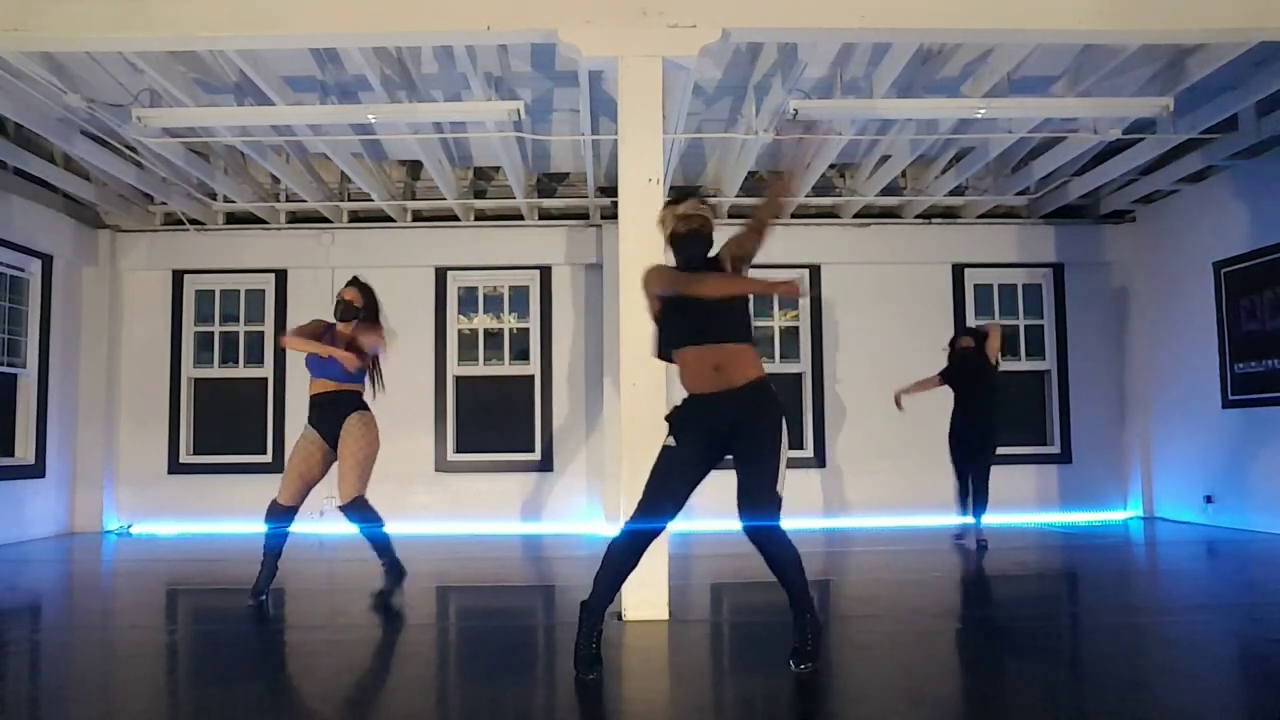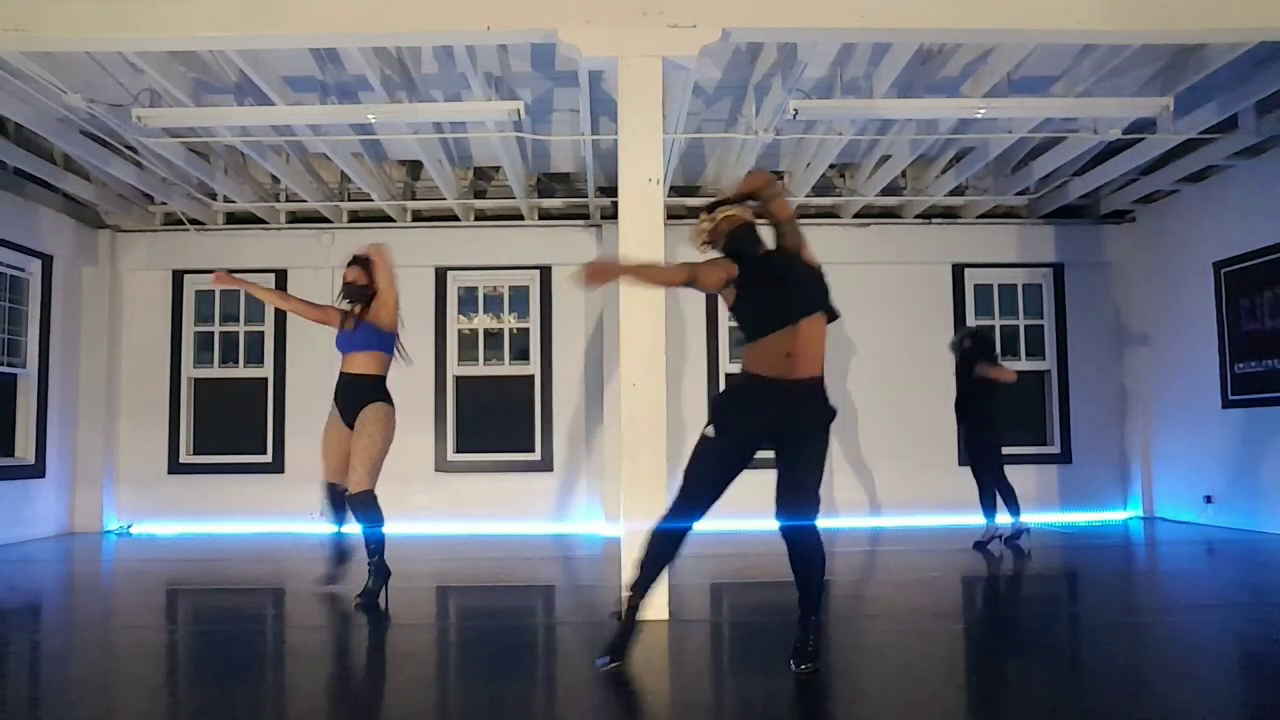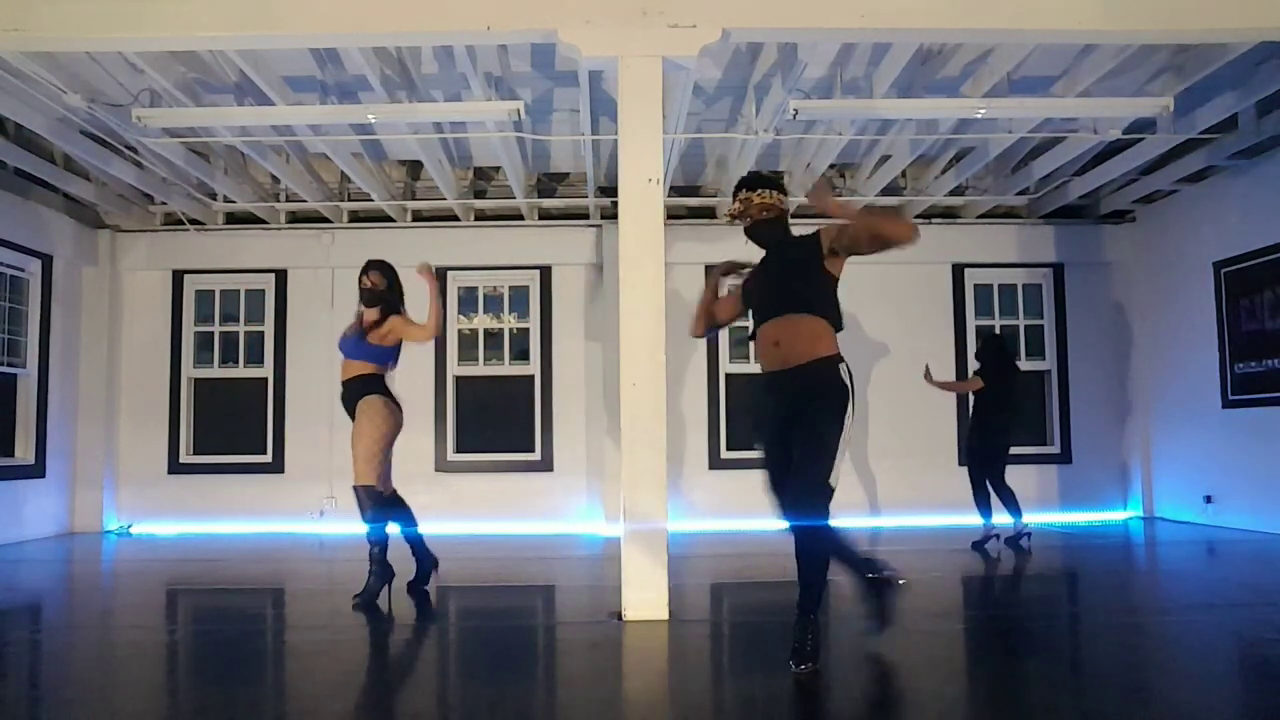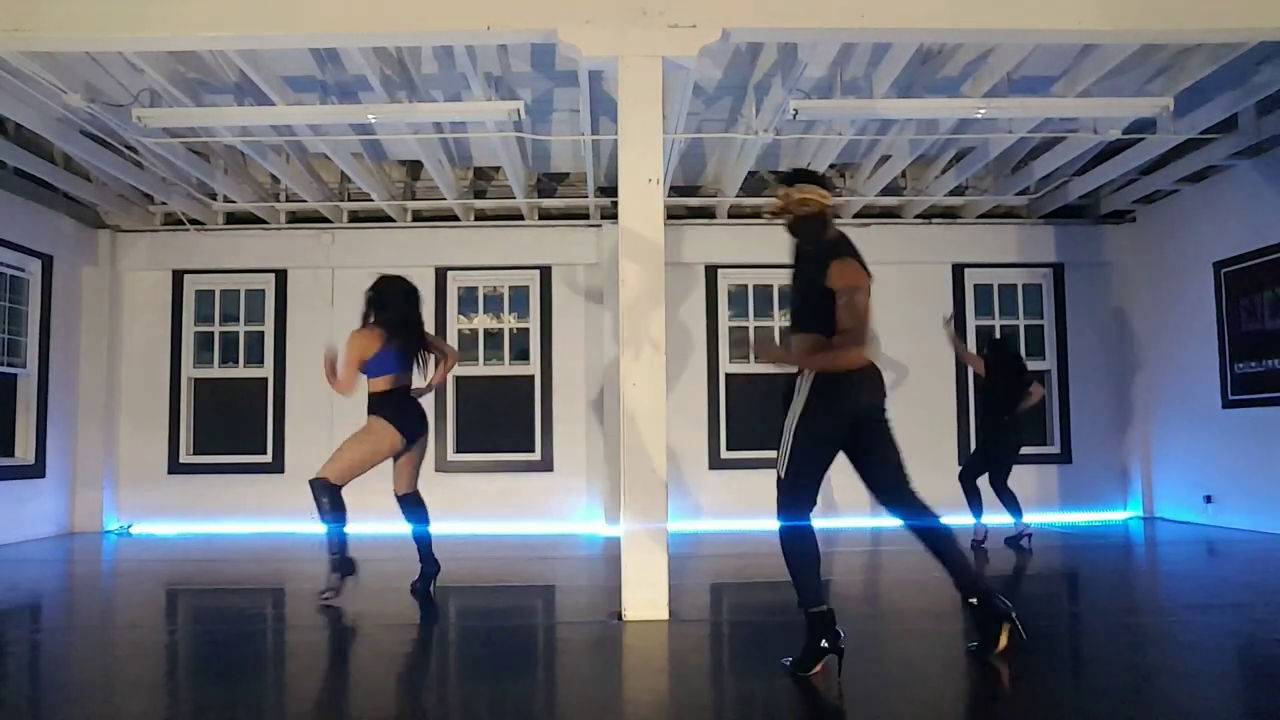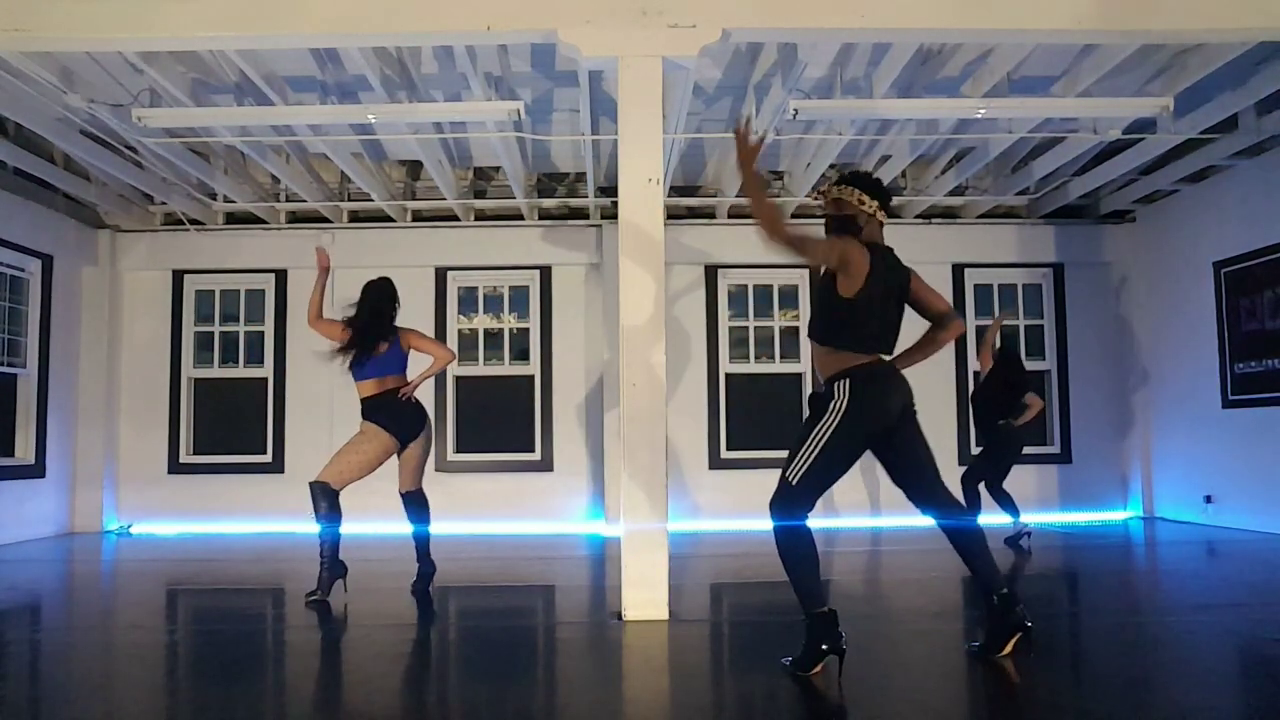
dt=0.3s
person 1, frame 1
left shoulder: (730, 261)
right shoulder: (659, 279)
left elbow: (764, 219)
right elbow: (691, 285)
right wrist: (764, 287)
left hip: (757, 407)
right hip: (701, 415)
left knee: (760, 522)
right knee: (647, 522)
left ankle: (806, 622)
right ankle: (592, 618)
person 1, frame 2
left shoulder: (792, 247)
right shoulder: (728, 273)
left elbow: (765, 187)
right elbow: (672, 276)
right wrist: (618, 269)
left hip: (806, 403)
right hip: (748, 400)
left knee: (797, 517)
right knee: (684, 511)
left ankle: (811, 625)
right ankle: (631, 610)
person 1, frame 3
left shoulder: (823, 244)
right shoulder: (755, 279)
left elbow: (905, 234)
right elbow: (701, 326)
left wrist: (846, 213)
right wrist: (713, 278)
left hip: (822, 387)
right hip: (775, 396)
left knee: (809, 507)
right knee: (797, 510)
left ankle: (807, 624)
right ankle: (875, 576)
person 1, frame 4
left shoulder: (839, 263)
right shoulder: (819, 249)
left elbow: (854, 348)
left wrist: (787, 355)
left hip: (830, 387)
right hip: (859, 390)
left knee: (793, 507)
right knee: (903, 503)
left ankle: (821, 631)
right ankle: (987, 606)
person 1, frame 5
left shoulder: (848, 253)
right shoulder: (894, 269)
left elbow: (779, 231)
right elbow: (950, 323)
left wrist: (747, 166)
left hip: (851, 395)
right hip: (888, 391)
left knee: (787, 509)
right knee: (938, 502)
left ankle: (822, 629)
right ankle: (1004, 608)
person 2, frame 1
left shoulder: (365, 339)
right shoulder: (320, 330)
left elbow: (375, 343)
right elbow: (291, 339)
left wrist: (368, 338)
right wrist: (334, 350)
left hip: (354, 420)
right hip: (318, 427)
left knee: (350, 500)
right knee: (285, 501)
left ankle: (392, 568)
right ankle: (266, 575)
person 2, frame 2
left shoulder: (383, 310)
right shoulder: (344, 316)
left elbow: (380, 255)
right elbow: (288, 302)
left wrist: (365, 257)
right wrist: (242, 283)
left hip: (372, 404)
right hip: (344, 404)
left knee: (360, 490)
right knee: (335, 487)
left ankle: (377, 570)
right ankle: (338, 551)
person 2, frame 3
left shoulder: (393, 323)
right shoulder: (360, 319)
left elbow: (430, 331)
left wrist: (431, 284)
left hip: (375, 404)
right hip: (362, 404)
left knee: (367, 485)
right knee: (381, 490)
left ankle: (378, 568)
right ankle: (422, 559)
person 2, frame 4
left shoulder: (362, 337)
right shoulder: (412, 332)
left elbow: (345, 388)
right elbow: (451, 355)
left wrist: (330, 367)
right wrist: (432, 385)
left hip: (387, 423)
right hip: (415, 419)
left knee: (324, 482)
right knee: (407, 492)
left ankle: (340, 560)
right ankle: (427, 568)
person 2, frame 5
left shoulder: (349, 335)
right shoulder: (403, 336)
left elbow: (313, 320)
right elbow: (447, 355)
left wrist: (322, 274)
right wrist: (418, 381)
left hip: (380, 426)
right hip: (414, 418)
left knee: (323, 486)
right knee: (411, 490)
left ankle: (330, 565)
right ankle: (424, 567)
person 3, frame 1
left shoulder: (986, 363)
right shoulder: (953, 370)
left elbow: (994, 329)
right elbow: (928, 383)
left wrist: (979, 331)
right wrist: (903, 391)
left hip: (984, 430)
right hip: (960, 429)
left knee: (979, 479)
right knee: (963, 478)
left ankle: (977, 525)
right ankle: (966, 520)
person 3, frame 2
left shoulder: (982, 367)
right shoulder: (966, 366)
left elbow: (1011, 375)
right elbow: (955, 348)
left wrist: (986, 369)
right wrist: (958, 340)
left hip: (982, 431)
right hip: (975, 431)
left knee: (986, 479)
right knee: (996, 478)
left ankle: (990, 527)
right ankle: (1017, 522)
person 3, frame 3
left shoulder: (989, 372)
right shoulder: (1008, 371)
left elbow: (964, 387)
left wrist: (932, 382)
left hip: (986, 434)
right hip: (1001, 434)
left knee: (979, 480)
right knee: (997, 480)
left ankle: (989, 526)
right ankle: (1019, 524)
person 3, frame 4
left shoulder: (992, 372)
right shoulder: (1017, 377)
left elbow: (964, 354)
right elbow: (1039, 392)
left wrist: (950, 331)
left hip: (997, 437)
right hip: (1010, 436)
left knee: (967, 476)
right knee: (998, 482)
left ankle: (979, 527)
right ankle: (1021, 526)
person 3, frame 5
left shoulder: (990, 377)
right shoulder: (1013, 385)
left elbow: (986, 345)
right elbow: (1037, 403)
left wrist: (998, 321)
right wrist: (1016, 422)
left hip: (1000, 442)
right hip: (1009, 439)
left knee: (970, 479)
right knee: (993, 484)
right ankle: (1018, 525)
